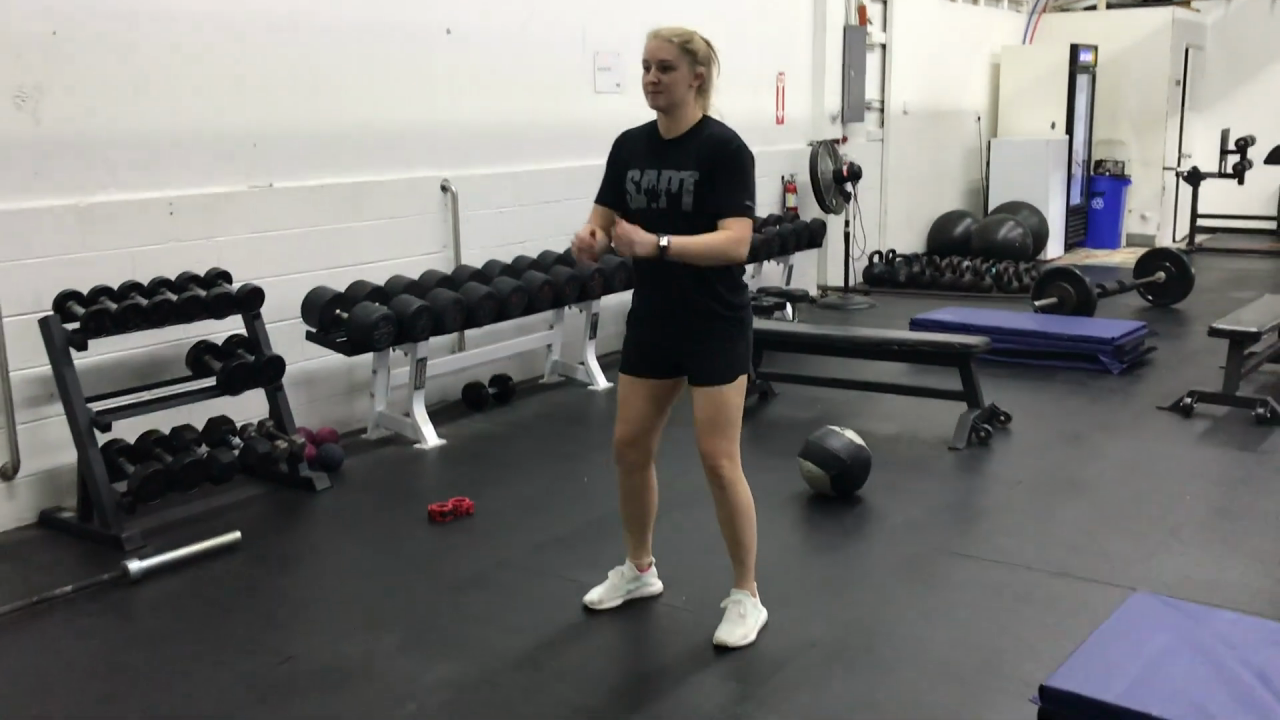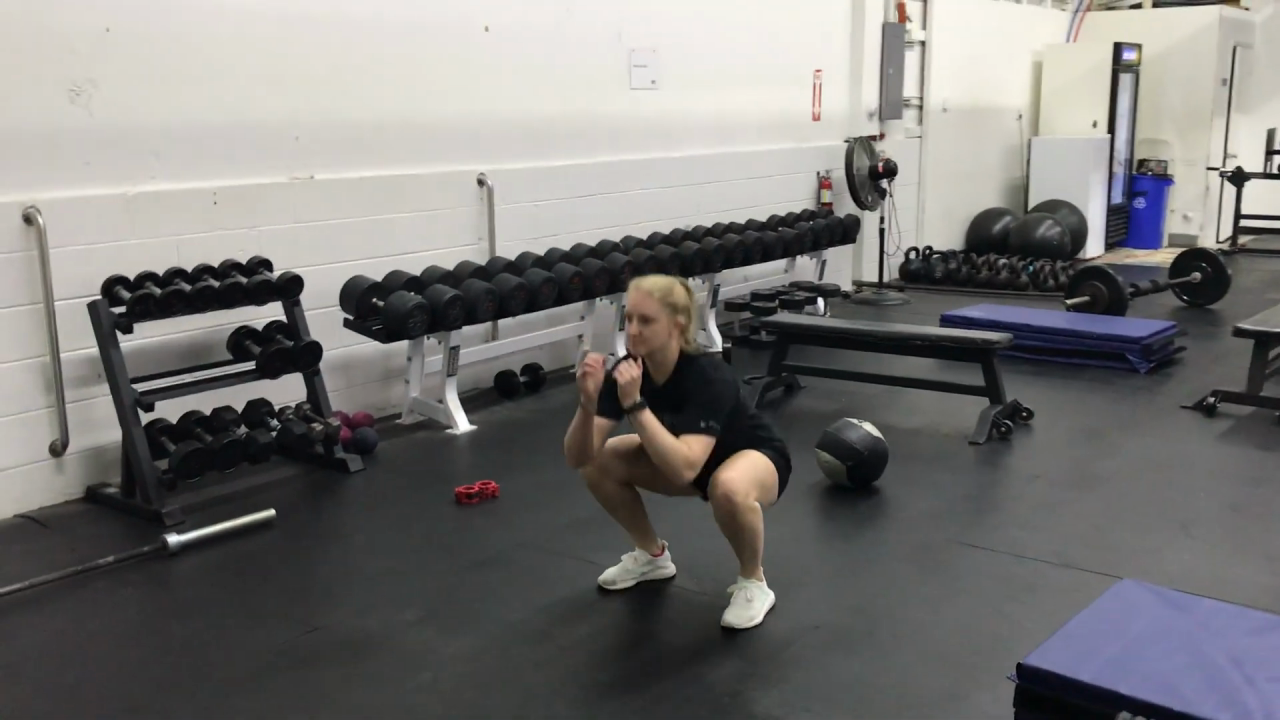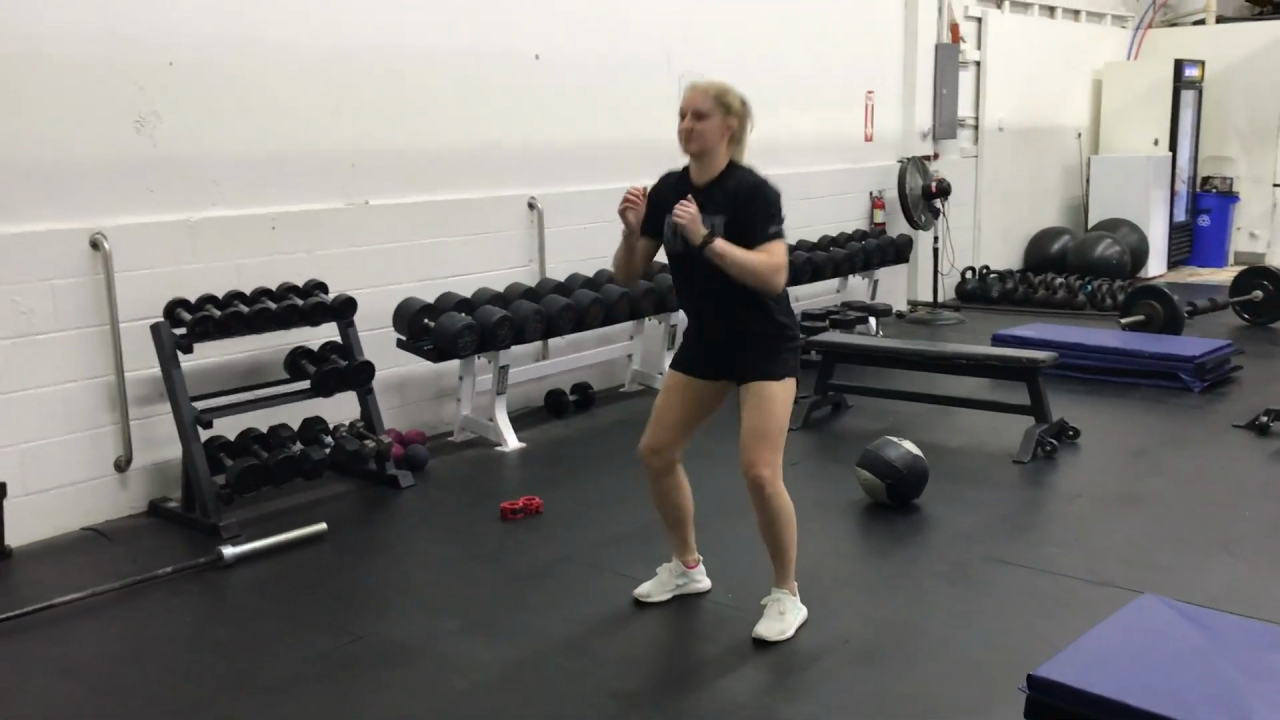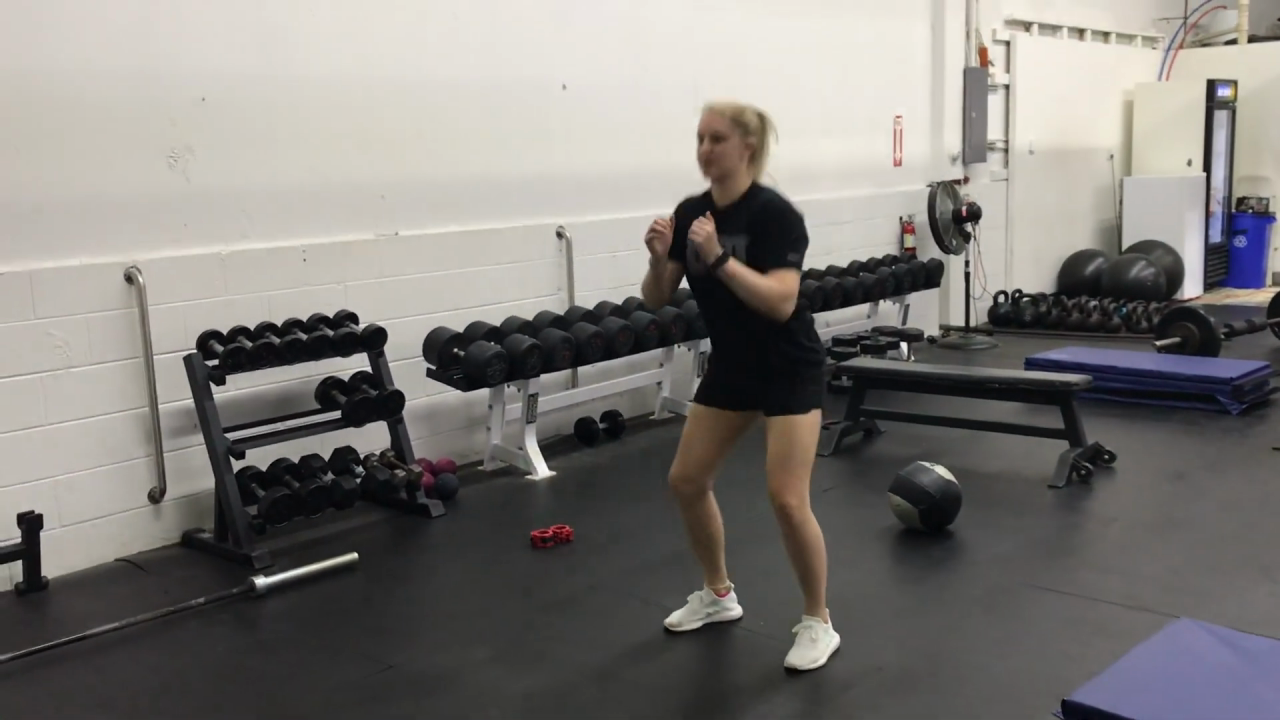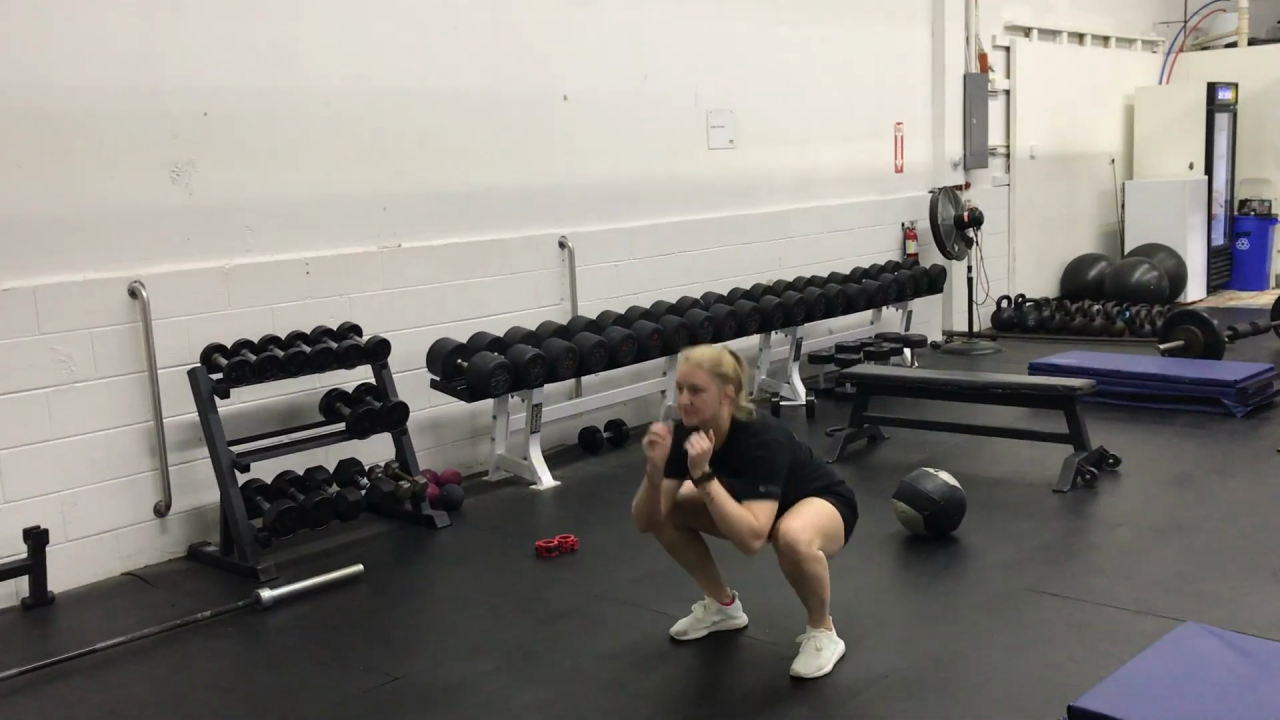
dt=0.7s
person 1, frame 1
left shoulder: (724, 147)
right shoulder: (629, 146)
left elbow: (736, 245)
right elbow: (606, 227)
left wrist: (655, 243)
right wrist: (591, 239)
left hip: (716, 326)
right hip: (651, 322)
left knee: (717, 459)
right knee: (632, 448)
left ankle: (746, 596)
right ankle: (639, 570)
person 1, frame 2
left shoulder: (709, 377)
right shoulder: (627, 373)
left elbow: (684, 470)
right elbow: (577, 457)
left wrist: (634, 404)
right wrist: (587, 402)
left hip: (756, 454)
left knee: (728, 489)
right knee: (598, 467)
left ankle: (753, 582)
right ankle: (652, 553)
person 1, frame 3
left shoulder: (752, 191)
right shoulder: (667, 189)
left elbow: (773, 274)
right elbow: (626, 277)
left wrist: (705, 237)
right wrist: (631, 228)
left hip: (765, 345)
right hip: (702, 343)
left knee: (759, 470)
right knee: (655, 455)
left ankle: (787, 596)
right ankle: (686, 568)
person 1, frame 4
left shoulder: (774, 213)
right shoulder: (690, 211)
left elbow: (781, 302)
right elbow: (655, 299)
left wrist: (719, 258)
right wrist: (659, 257)
left hip: (789, 371)
right hip: (727, 369)
left knee: (786, 498)
right knee: (685, 483)
left ankle: (818, 623)
right ankle: (717, 595)
person 1, frame 5
left shoulder: (762, 439)
right shoulder: (687, 434)
left elbow: (752, 539)
right elbow: (642, 520)
left wrist: (704, 474)
right wrist: (654, 469)
left hip: (823, 501)
left knee: (792, 539)
right knee: (664, 516)
left ankle: (823, 631)
right ankle: (723, 603)
